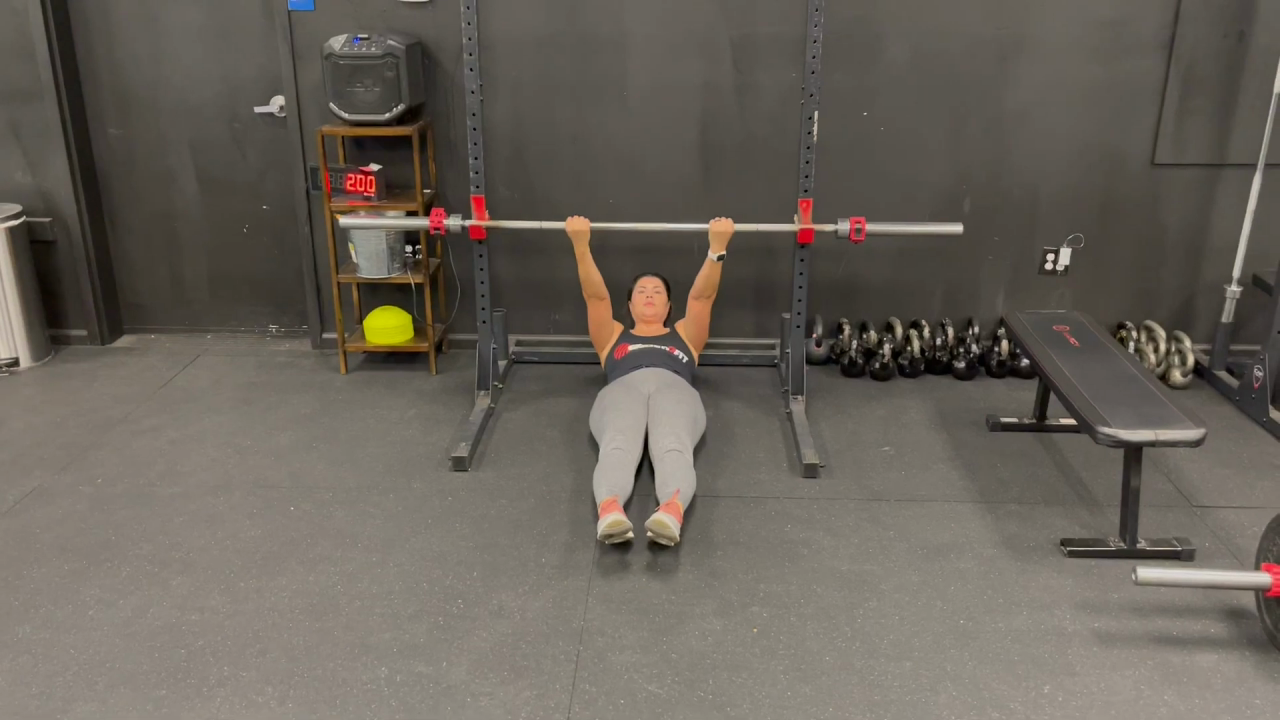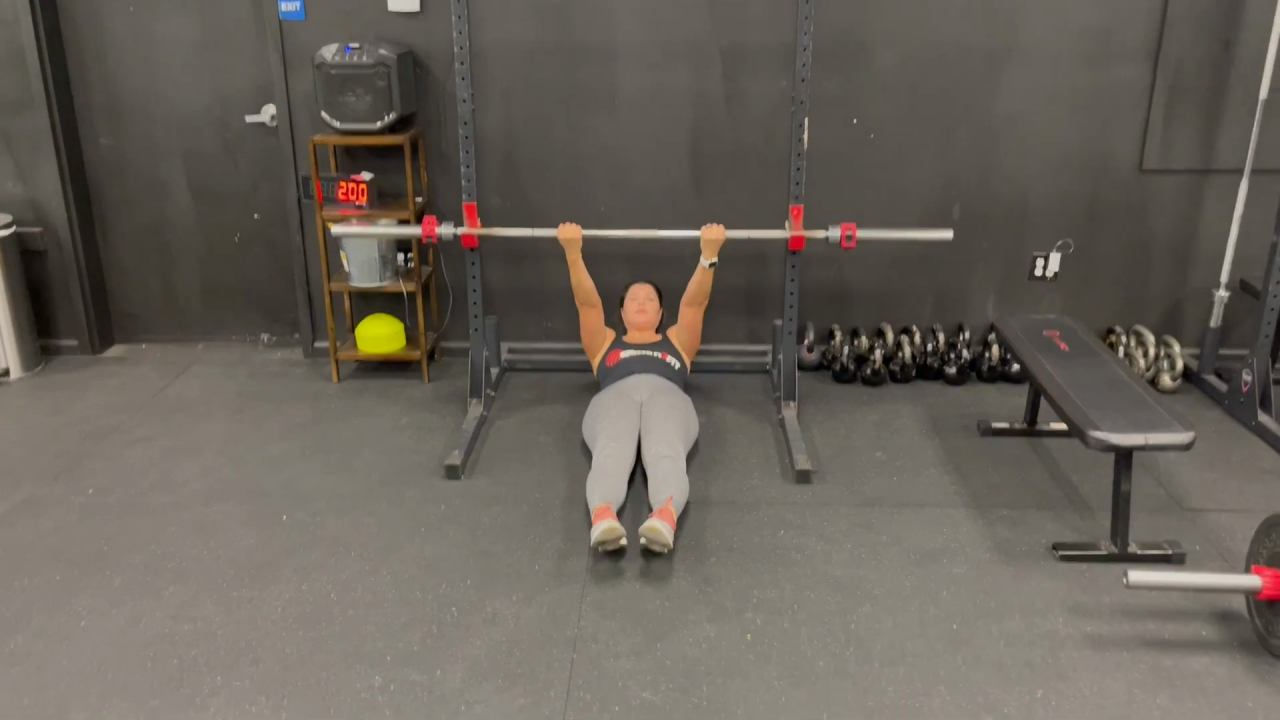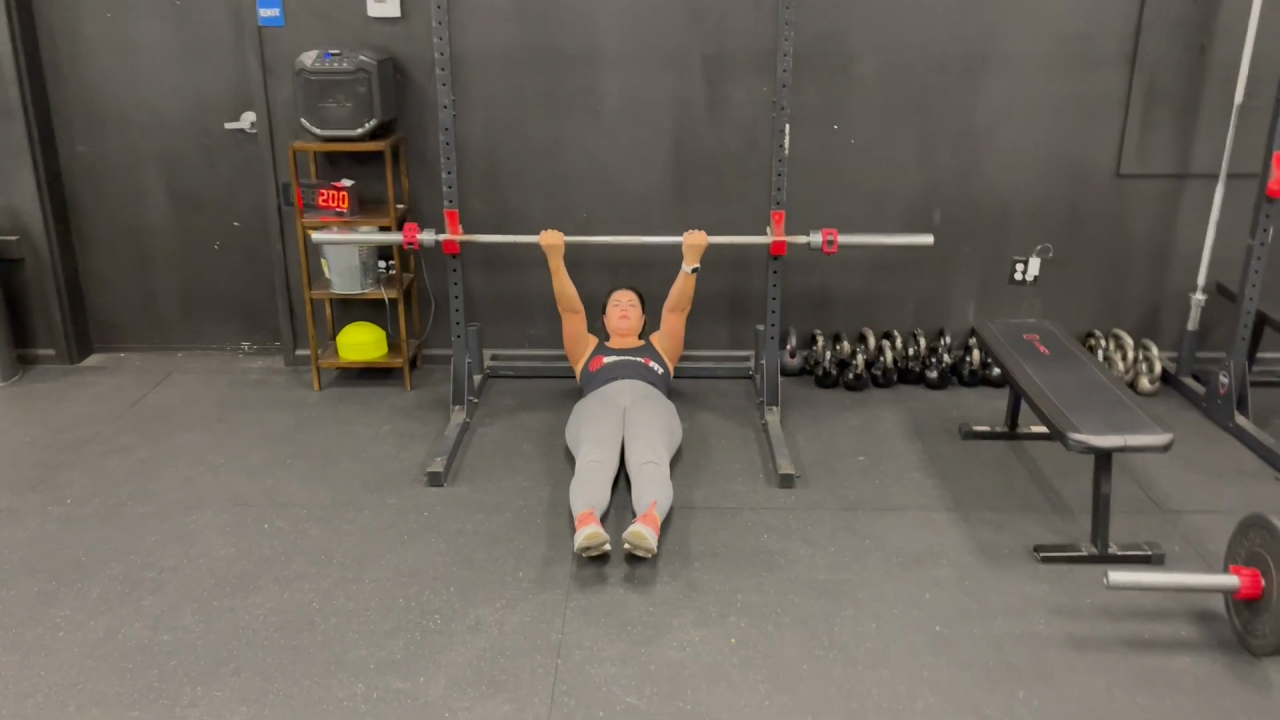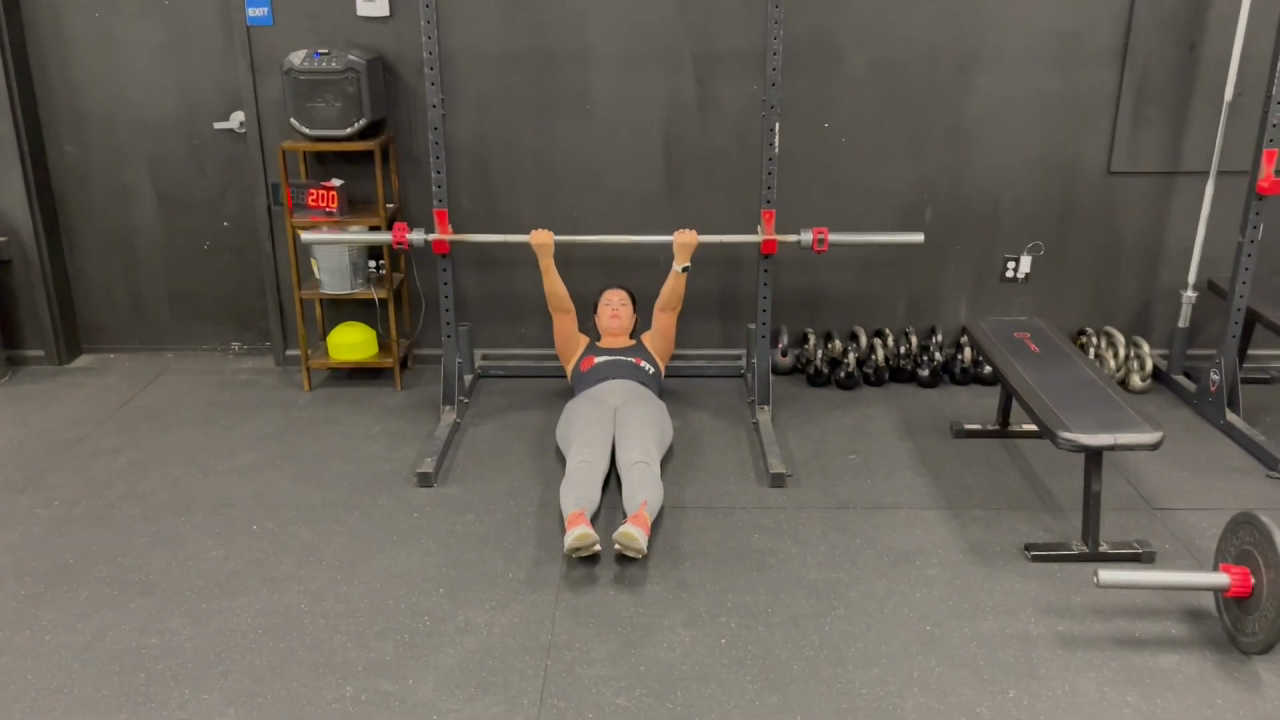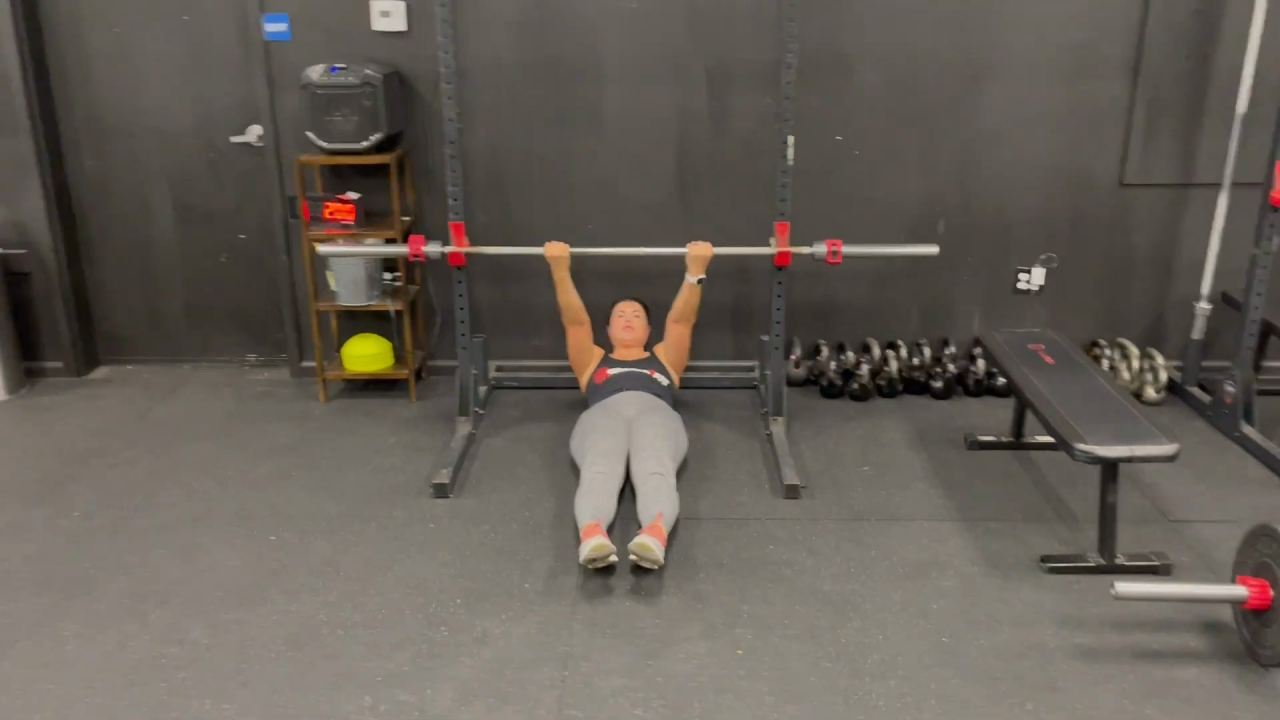
dt=0.5s
person 1, frame 1
left shoulder: (684, 336)
right shoulder: (613, 336)
left elbow: (702, 296)
right elbow: (595, 295)
left wrist: (718, 247)
right wrist: (580, 244)
left hip: (674, 389)
right hip: (622, 390)
left knee: (673, 447)
right knee: (617, 446)
left ankle: (671, 513)
right ankle: (609, 510)
person 1, frame 2
left shoulder: (676, 342)
right shoulder: (605, 343)
left elbow: (695, 303)
right elbow: (587, 303)
left wrist: (709, 254)
right wrist: (572, 252)
left hip: (667, 396)
right hip: (615, 396)
left knee: (667, 454)
right knee: (609, 454)
left ankle: (665, 518)
right ankle: (602, 518)
person 1, frame 3
left shoulder: (659, 347)
right shoulder: (588, 349)
left elbow: (677, 308)
right elbow: (570, 309)
left wrist: (691, 260)
right wrist: (555, 258)
left hip: (650, 401)
right hip: (598, 403)
left knee: (650, 461)
right knee: (593, 460)
left ankle: (649, 524)
right ankle: (586, 524)
person 1, frame 4
left shoulder: (650, 347)
right shoulder: (579, 348)
left elbow: (668, 308)
right elbow: (560, 309)
left wrist: (682, 258)
right wrist: (545, 257)
left hip: (642, 401)
right hip: (588, 403)
left knee: (640, 460)
right knee: (583, 460)
left ankle: (639, 524)
right ankle: (576, 524)
person 1, frame 5
left shoulder: (664, 358)
right shoulder: (593, 360)
left elbow: (682, 319)
right elbow: (574, 320)
left wrist: (696, 271)
right wrist: (560, 269)
left hip: (656, 413)
right hip: (604, 413)
left knee: (656, 472)
right knee: (599, 471)
left ankle: (655, 536)
right ankle: (592, 536)
